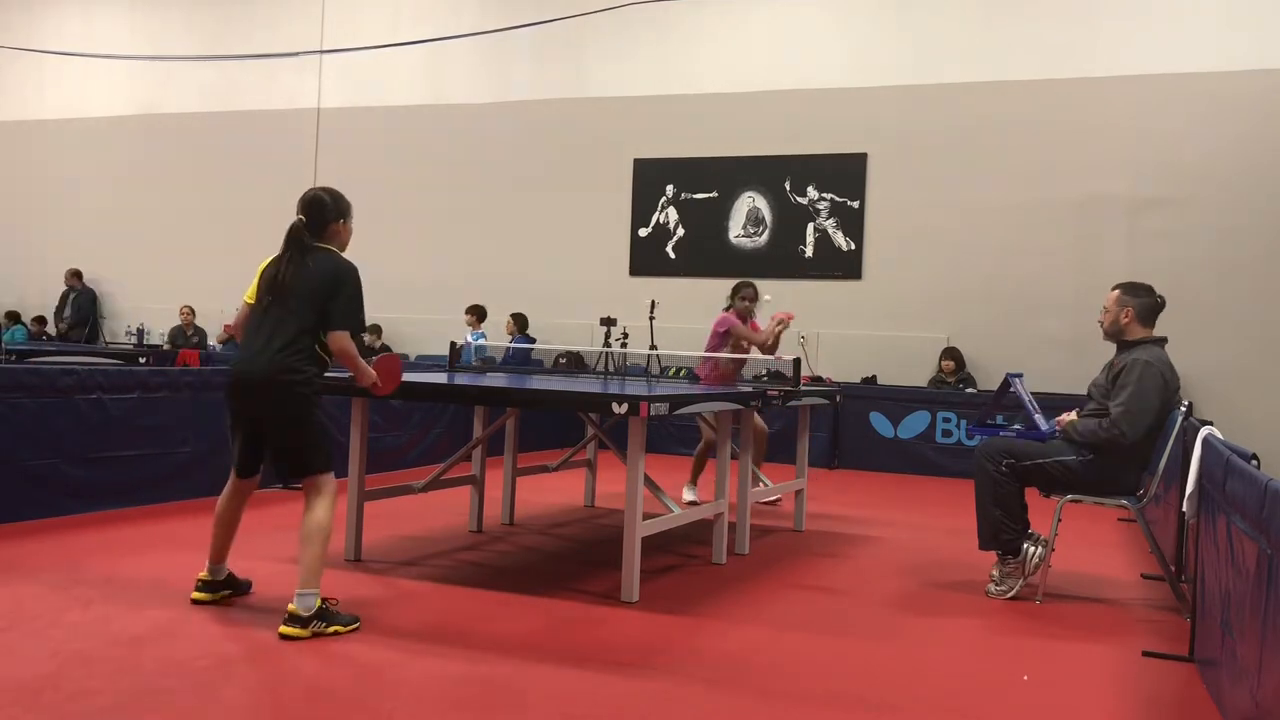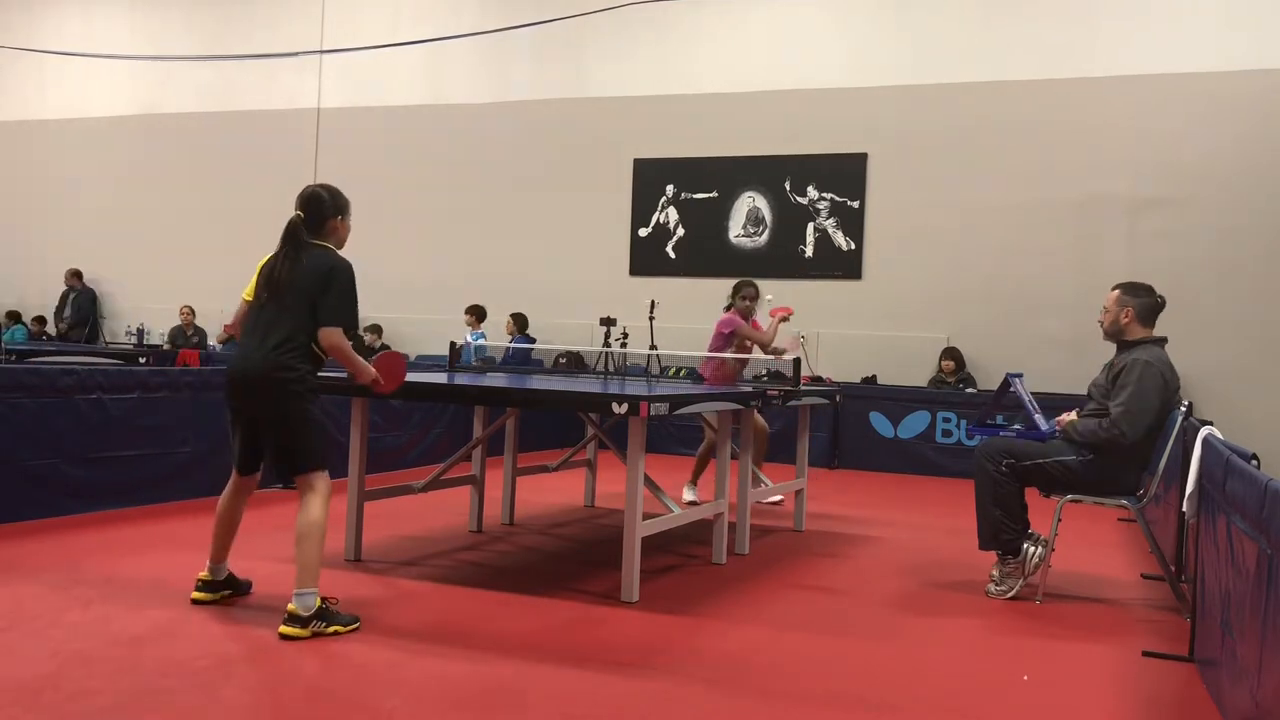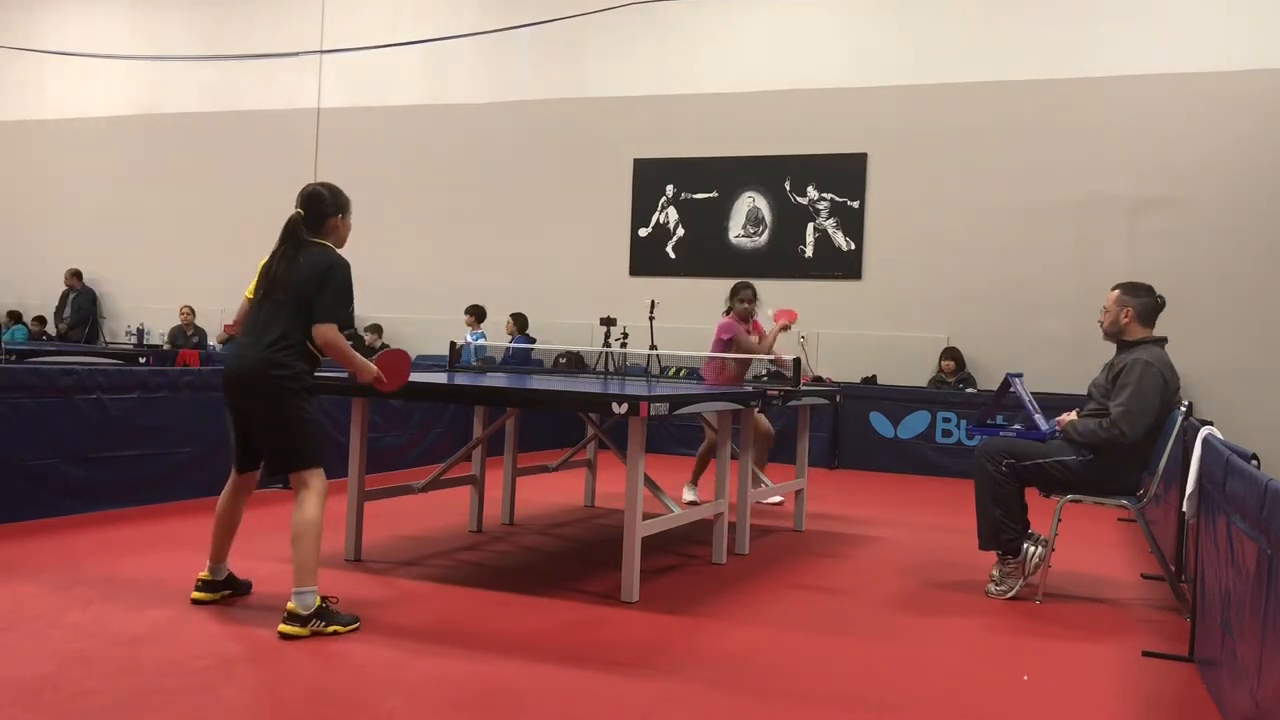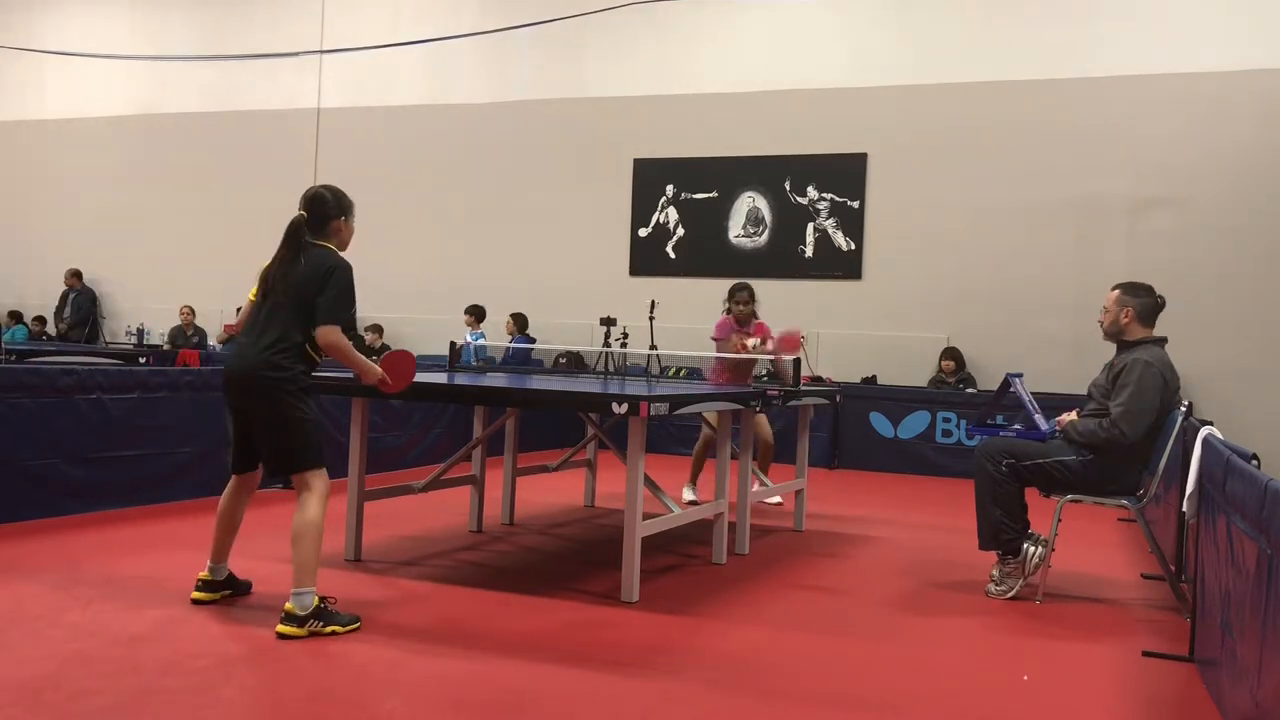
dt=0.1s
person 1, frame 1
left shoulder: (277, 263)
right shoulder: (341, 271)
left elbow: (239, 325)
right elbow: (337, 342)
right wrist: (363, 373)
left hip: (244, 378)
right hip: (288, 386)
left knee: (242, 479)
right knee: (321, 489)
left ankle: (214, 577)
right ankle: (305, 609)
person 1, frame 2
left shoulder: (275, 260)
right shoulder: (335, 267)
left elbow: (238, 323)
right elbow: (330, 338)
right wrist: (361, 370)
left hip: (242, 375)
right hip: (284, 383)
left knee: (243, 476)
right knee: (315, 486)
left ankle: (214, 577)
right ankle: (304, 608)
person 1, frame 3
left shoulder: (279, 258)
right shoulder: (333, 265)
left elbow: (241, 319)
right elbow: (324, 335)
right wrist: (362, 367)
left hip: (240, 373)
right hip: (279, 381)
left knee: (244, 476)
right knee: (311, 484)
left ankle: (214, 577)
right ankle: (303, 607)
person 1, frame 4
left shoulder: (282, 260)
right shoulder: (334, 267)
left elbow: (245, 321)
right elbow: (327, 337)
right wrist: (366, 369)
left hip: (240, 373)
right hip: (278, 382)
left knee: (245, 475)
right knee: (313, 485)
left ankle: (214, 577)
right ankle: (302, 608)
person 2, frame 1
left shoulder: (1145, 364)
right shoulder: (1133, 355)
left elbow: (1120, 431)
left wrist: (1072, 427)
right wrist: (1077, 419)
left hip: (1106, 466)
right hip: (1095, 454)
left knee: (993, 453)
right knee: (998, 449)
left ankle: (1014, 551)
right ankle: (1020, 542)
person 2, frame 2
left shoulder: (1144, 364)
right shoulder: (1133, 356)
left elbow: (1120, 431)
left wrist: (1072, 427)
right wrist: (1077, 419)
left hip: (1105, 466)
right hip: (1095, 454)
left knee: (993, 453)
right knee: (998, 449)
left ankle: (1013, 551)
right ankle: (1020, 542)
person 2, frame 3
left shoulder: (1144, 364)
right shoulder: (1134, 355)
left elbow: (1120, 431)
left wrist: (1072, 427)
right wrist: (1077, 419)
left hip: (1106, 466)
right hip: (1094, 453)
left knee: (993, 454)
right knee: (998, 449)
left ankle: (1014, 551)
right ankle: (1020, 542)
person 2, frame 4
left shoulder: (1144, 364)
right shoulder: (1133, 356)
left elbow: (1120, 431)
left wrist: (1072, 427)
right wrist: (1076, 419)
left hip: (1106, 466)
right hip: (1095, 454)
left knee: (993, 453)
right knee: (997, 450)
left ankle: (1014, 551)
right ankle: (1020, 543)
person 3, frame 1
left shoulder: (752, 325)
right shoulder: (726, 320)
left elbow: (768, 350)
right elbow: (761, 341)
left wrist: (778, 332)
right wrist: (775, 322)
left hip: (729, 387)
right hip: (705, 385)
left knee: (760, 430)
right knee: (711, 438)
right ankle: (691, 486)
person 3, frame 2
left shoulder: (752, 324)
right shoulder: (729, 320)
left elbow: (768, 350)
right elbow: (765, 340)
left wrist: (782, 350)
right wrist: (776, 320)
right hip: (709, 385)
left knee: (762, 430)
right knee: (713, 439)
right ankle: (691, 486)
person 3, frame 3
left shoulder: (755, 326)
right shoulder: (728, 325)
left elbow: (770, 355)
right elbow: (759, 351)
right wrist: (776, 329)
right hip: (712, 387)
left knee: (767, 433)
right knee: (713, 439)
right ankle: (691, 486)
person 3, frame 4
left shoulder: (762, 330)
right shoulder: (724, 325)
right elbow: (726, 359)
right wrist: (758, 352)
left knee: (767, 440)
right knee: (708, 436)
left ankle: (762, 486)
right ankle: (690, 486)
